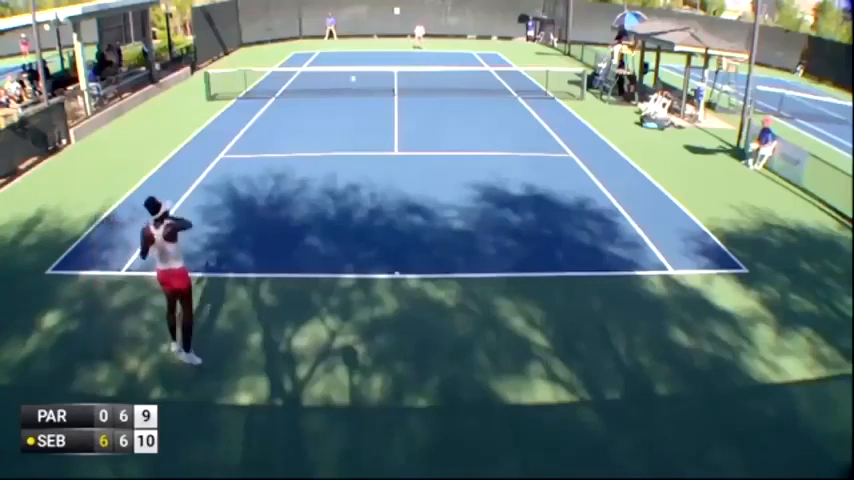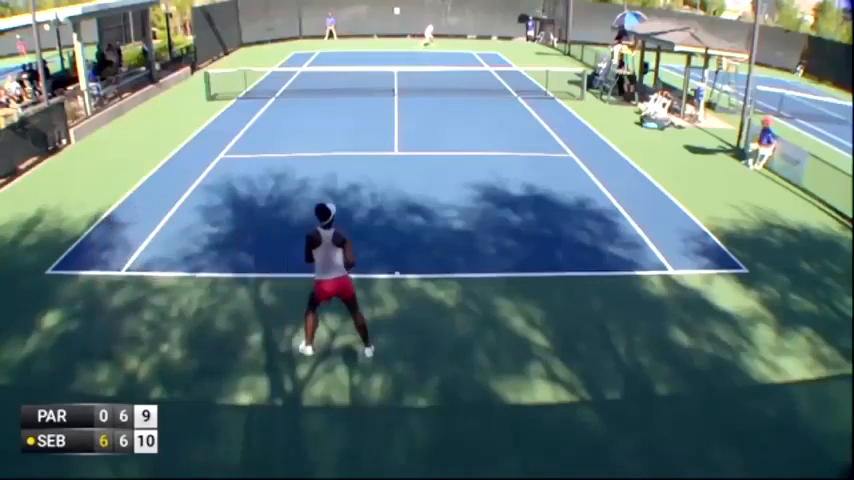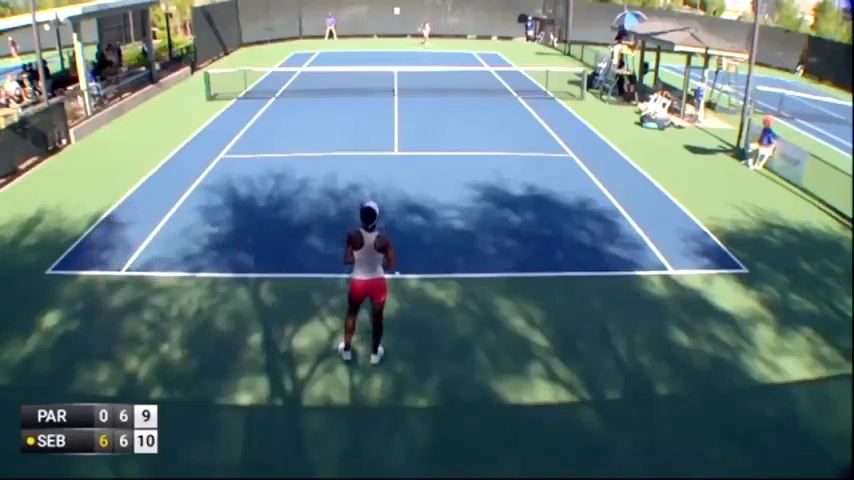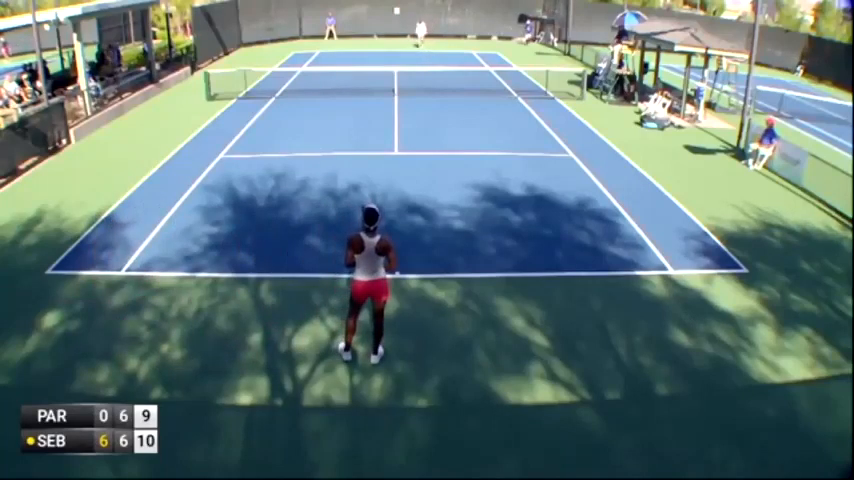
dt=1s
person 1, frame 1
left shoulder: (146, 231)
right shoulder: (171, 227)
left elbow: (143, 256)
right elbow: (188, 224)
right wrist: (171, 217)
left hip: (162, 274)
right hip: (178, 273)
left knee: (171, 307)
right knee: (187, 312)
left ankle: (174, 343)
right ankle: (186, 352)
person 1, frame 2
left shoulder: (312, 237)
right shoulder: (340, 238)
left elbow: (308, 259)
right elbow: (351, 262)
left hip: (322, 283)
right hip: (342, 281)
left knee: (311, 309)
right knee: (355, 312)
left ankle: (308, 346)
right ankle: (367, 347)
person 1, frame 3
left shoulder: (353, 237)
right shoulder: (383, 241)
left elbow: (347, 260)
right elbow: (392, 264)
left hip: (358, 282)
right hip: (377, 282)
left knee: (351, 314)
right knee: (377, 318)
left ankle: (346, 349)
right ankle: (375, 353)
person 1, frame 4
left shoulder: (354, 240)
right shoulder: (385, 242)
left elbow: (348, 263)
right elbow: (393, 267)
right wrist: (380, 265)
left hip: (360, 283)
right hip: (379, 283)
left knee: (352, 315)
right knee: (378, 319)
left ankle: (347, 349)
right ankle: (375, 353)
